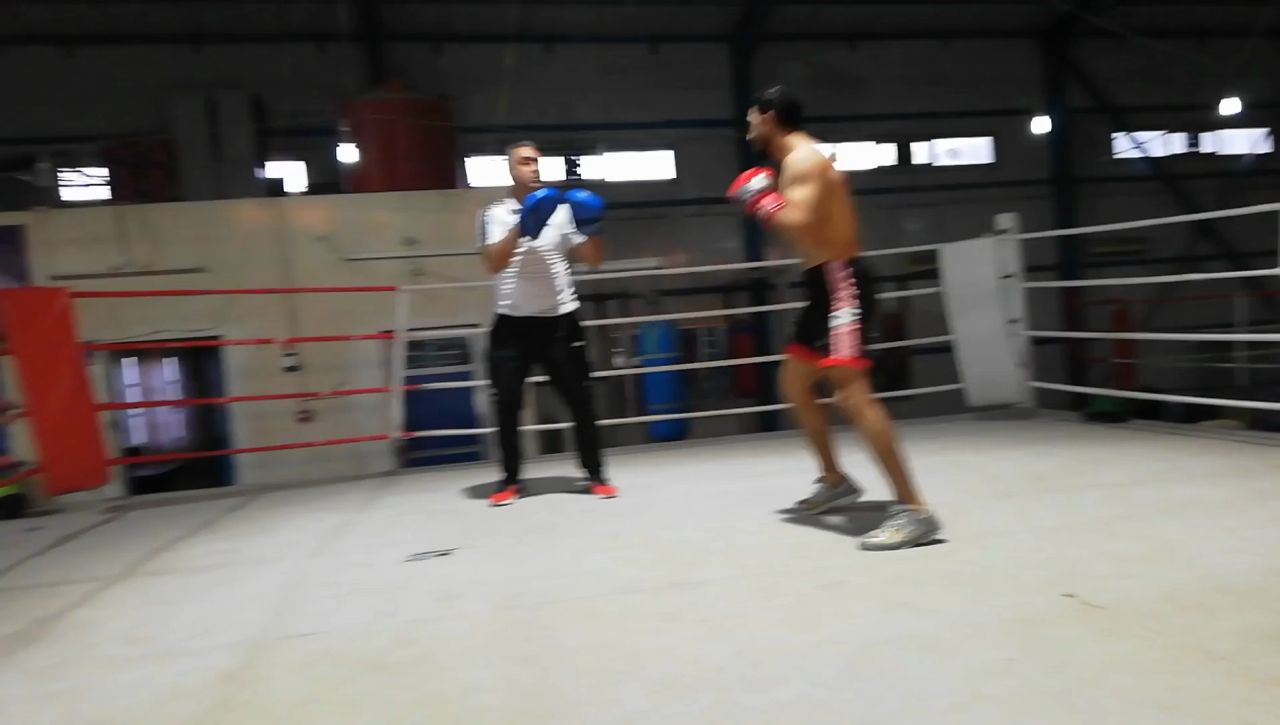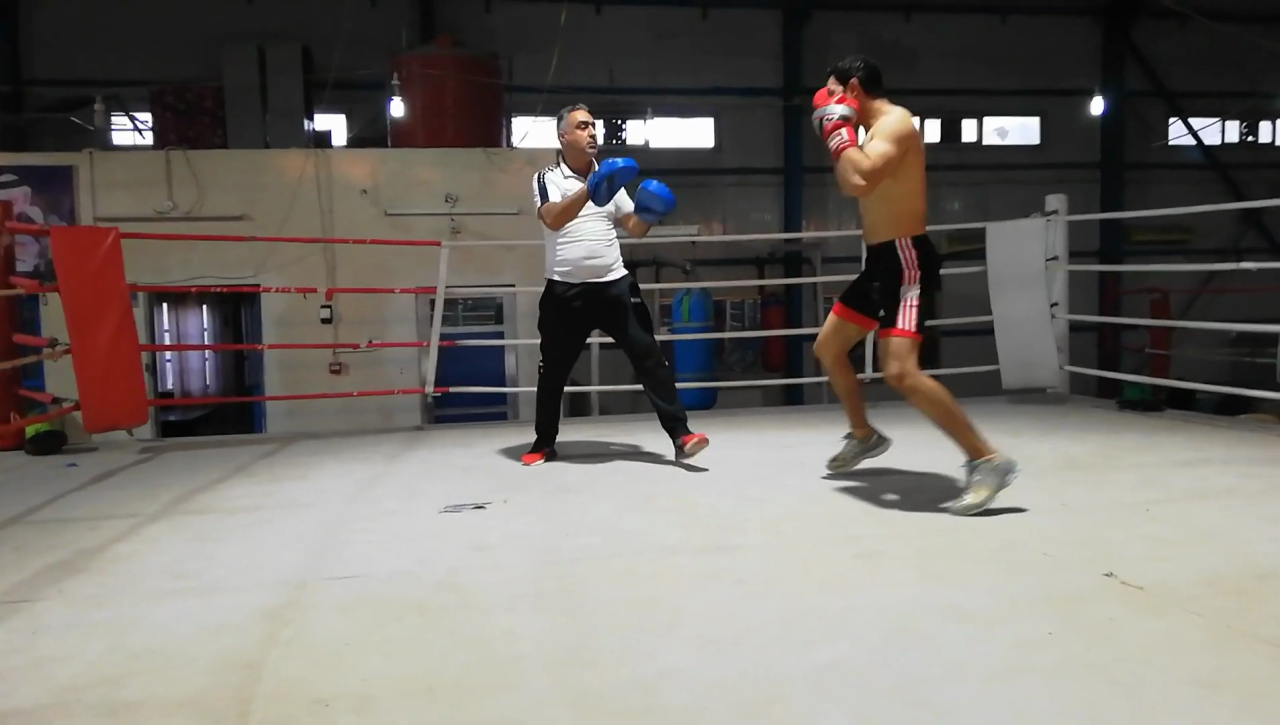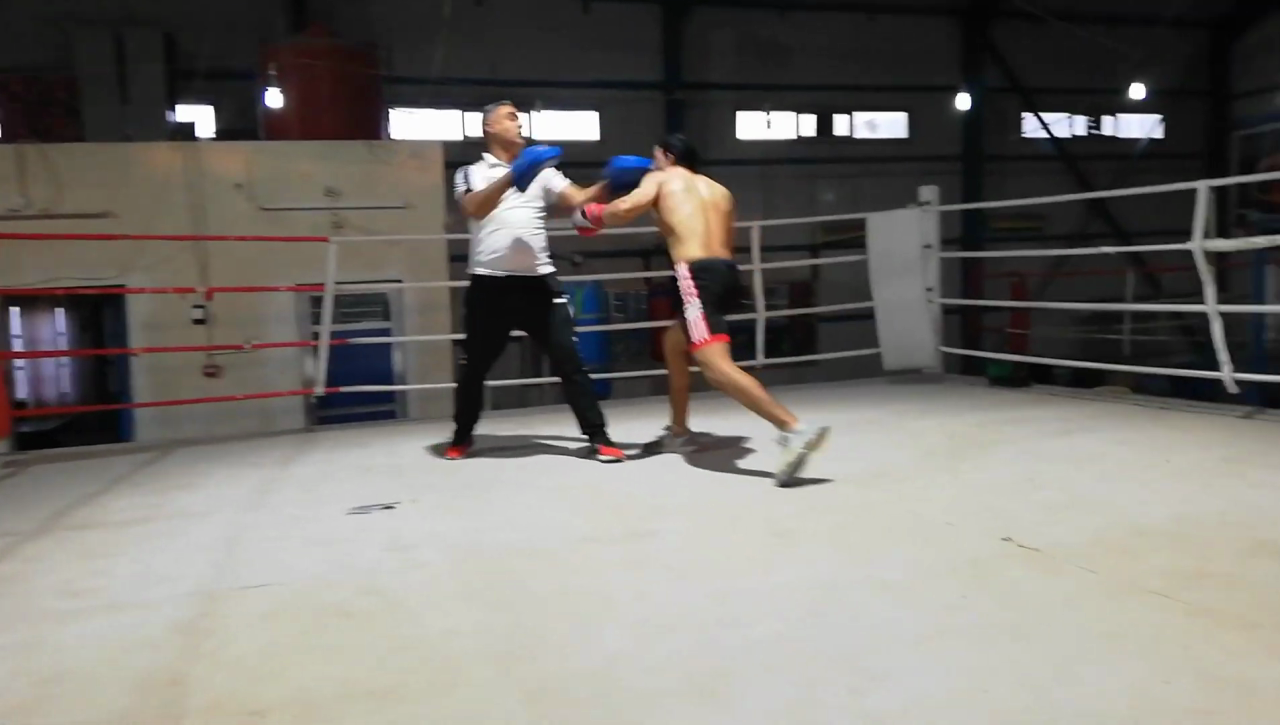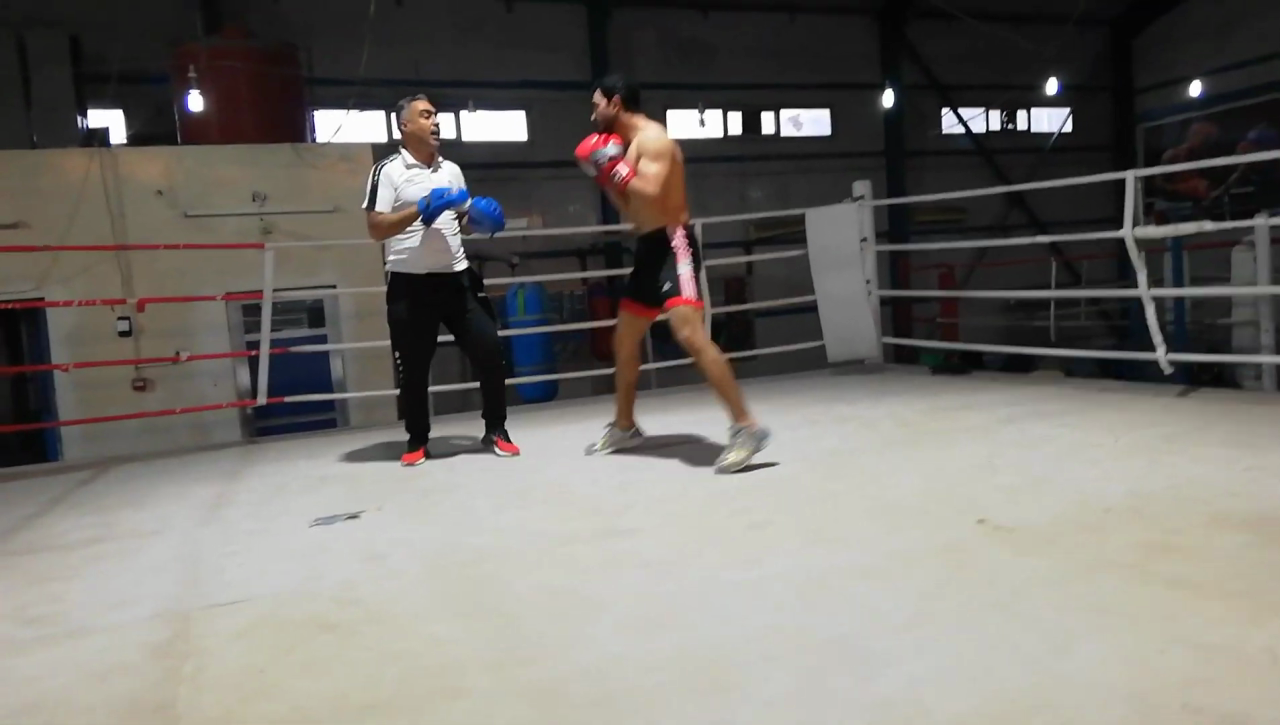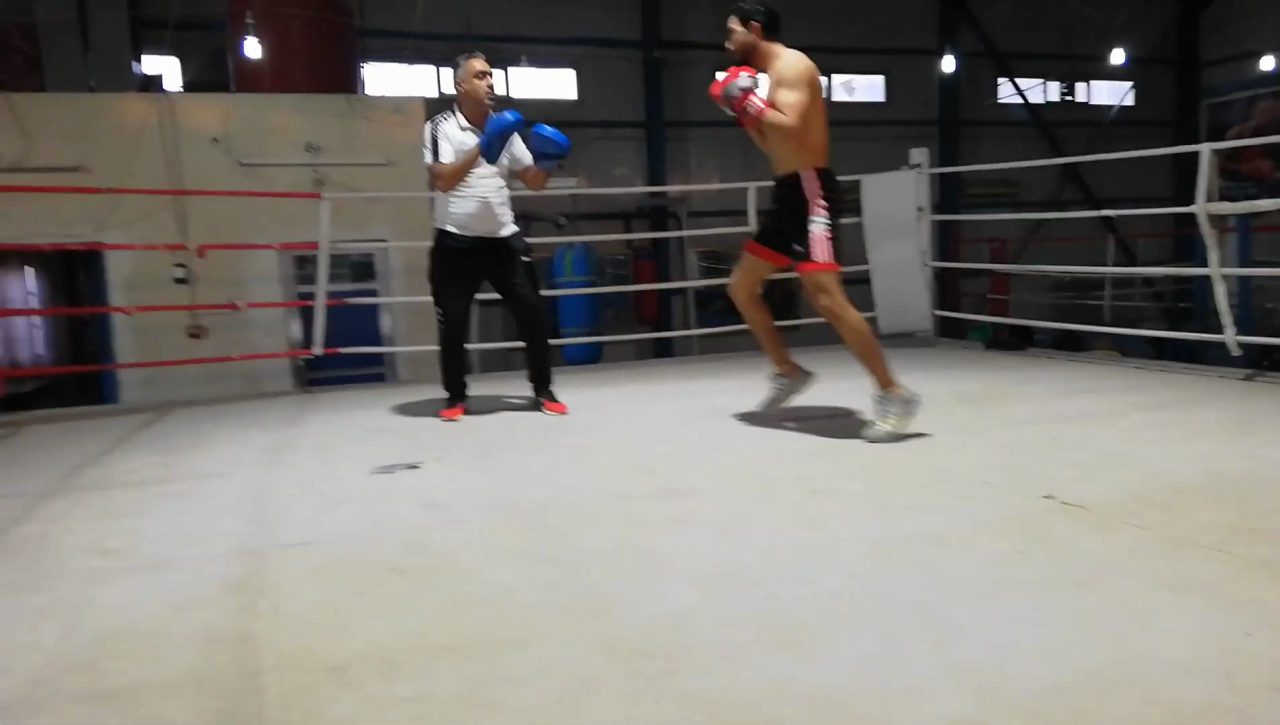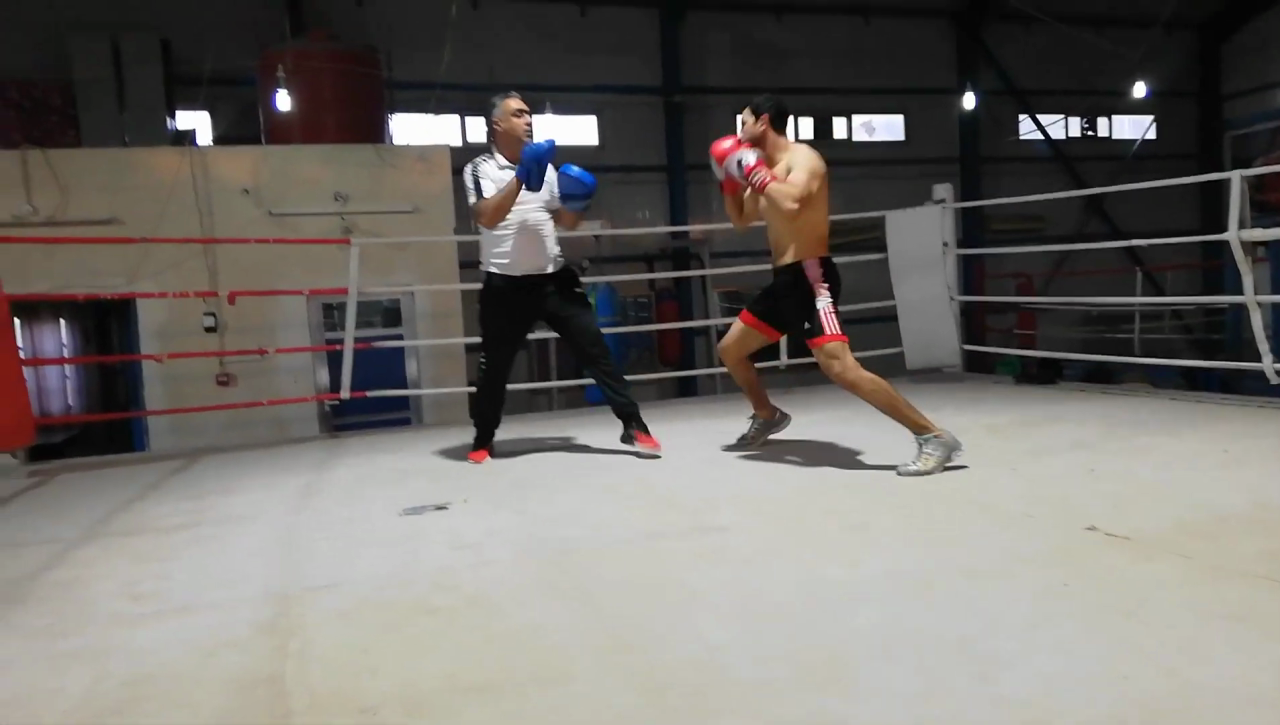
dt=0.5s
person 1, frame 1
left shoulder: (803, 156)
right shoulder: (798, 161)
left elbow: (800, 226)
left wrist: (760, 199)
right wrist: (763, 200)
left hip: (840, 283)
right hip: (826, 284)
left knee: (851, 394)
right knee: (794, 384)
left ankle: (913, 510)
right ankle: (834, 480)
person 1, frame 2
left shoulder: (895, 122)
right shoulder: (876, 129)
left elbow: (860, 180)
right elbow: (856, 189)
left wrist: (837, 129)
right wrist: (838, 134)
left hip: (904, 260)
right hip: (880, 261)
left knee: (899, 371)
right knee: (827, 347)
left ankle: (987, 461)
right ankle: (864, 436)
person 1, frame 3
left shoulder: (661, 178)
right shoulder: (720, 191)
left elbow: (629, 206)
left wrist: (589, 214)
left hip: (696, 277)
right hip: (724, 274)
left knee: (717, 366)
right knee: (672, 346)
left ankle: (796, 430)
right ankle: (678, 431)
person 1, frame 4
left shoulder: (653, 138)
right shoulder: (631, 144)
left elbow: (651, 197)
left wrist: (613, 166)
right wrist: (604, 174)
left hip: (671, 245)
right hip: (648, 250)
left knee: (689, 333)
right knee: (624, 342)
left ankle: (746, 428)
right ankle: (623, 427)
person 1, frame 5
left shoulder: (791, 65)
right shoulder: (776, 74)
left elbow: (788, 128)
left wrist: (747, 99)
right wrist: (743, 110)
left hip: (808, 191)
right hip: (788, 195)
left knee: (826, 299)
right knee: (740, 289)
left ankle: (896, 395)
right ankle: (789, 372)
person 1, frame 6
left shoulder: (802, 159)
right shoulder: (769, 170)
left elbow: (790, 207)
right elbow: (740, 219)
left wrist: (753, 171)
right wrist: (729, 179)
left hip: (811, 278)
right hip: (782, 281)
left knee: (840, 367)
right knee: (729, 350)
left ankle: (933, 438)
right ankle: (767, 416)
person 2, frame 1
left shoulder: (561, 210)
right shoulder: (494, 214)
left elbow: (592, 258)
right elbow: (493, 263)
left wrist: (590, 229)
right wrist: (521, 226)
left hip: (559, 321)
right hip: (512, 324)
left knee: (580, 397)
right knee: (507, 403)
left ankle: (595, 474)
right ankle: (511, 479)
person 2, frame 2
left shoulder: (610, 177)
right shoulder: (547, 178)
left elbow: (633, 230)
right elbow: (553, 220)
left wrist: (648, 215)
right wrist: (590, 188)
left hip: (615, 286)
right hip: (566, 291)
left knee: (648, 355)
right knee: (553, 371)
left ankle: (680, 433)
right ankle: (544, 443)
person 2, frame 3
left shoulder: (541, 171)
right shoulder: (472, 173)
left elbow: (579, 198)
right elbow: (475, 209)
left wrist: (610, 181)
right wrist: (512, 176)
left hip: (538, 283)
right hip: (490, 286)
left knee: (568, 358)
right knee: (475, 366)
left ankle: (598, 438)
right ankle: (462, 436)
person 2, frame 4
left shoulder: (451, 170)
right shoulder: (388, 171)
left elbow: (465, 216)
right elbow: (375, 228)
left wrist: (481, 219)
right wrist: (421, 210)
left hip: (457, 278)
right hip: (410, 284)
left knee: (489, 349)
right knee: (414, 367)
left ankle: (495, 430)
right ankle: (417, 440)
person 2, frame 5
left shoulder: (506, 127)
right shoulder: (440, 127)
left elbow: (533, 183)
right elbow: (443, 181)
left wrist: (546, 162)
right wrist: (482, 147)
left hip: (504, 241)
right hip: (455, 244)
left knee: (533, 312)
right knee: (452, 324)
left ankle: (543, 391)
right ankle: (455, 396)
person 2, frame 6
left shoulder: (546, 168)
right shoulder: (479, 169)
left elbow: (566, 222)
right elbow: (487, 217)
left wrist: (577, 203)
right wrist: (520, 177)
left hip: (553, 277)
right hip: (505, 285)
left knee: (593, 346)
right knee: (494, 366)
left ankle: (632, 425)
right ankle: (483, 440)
